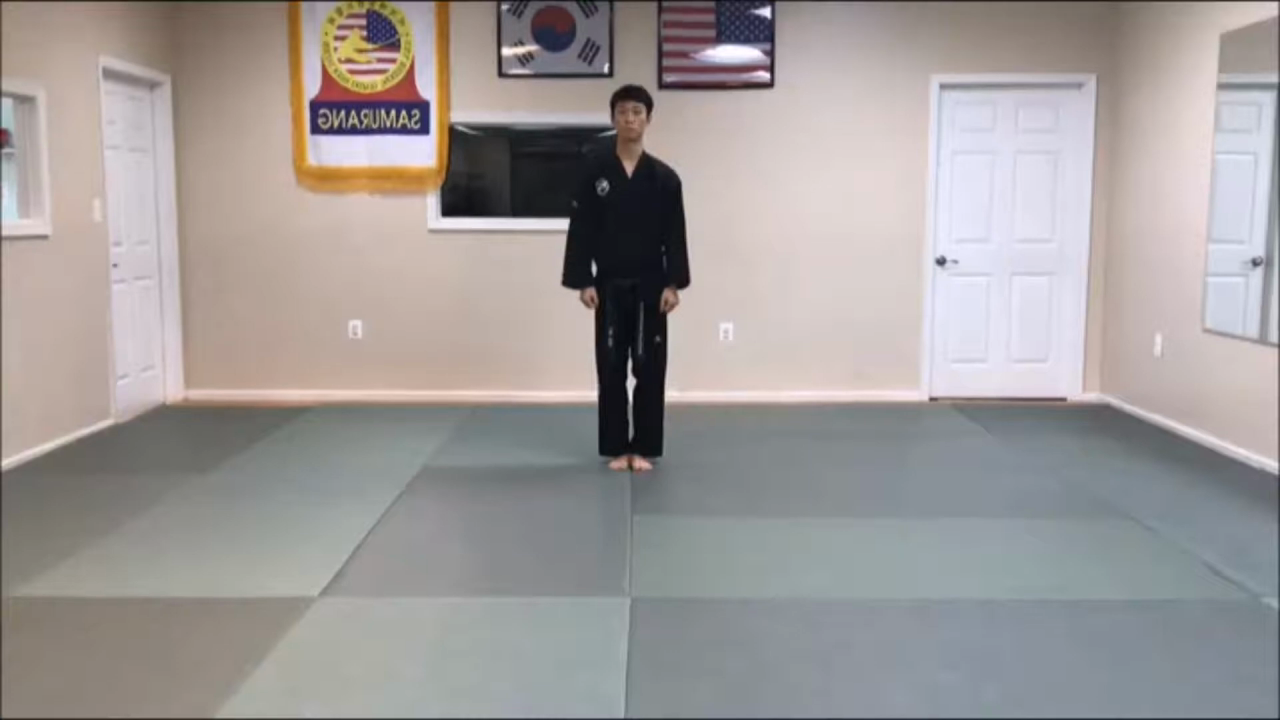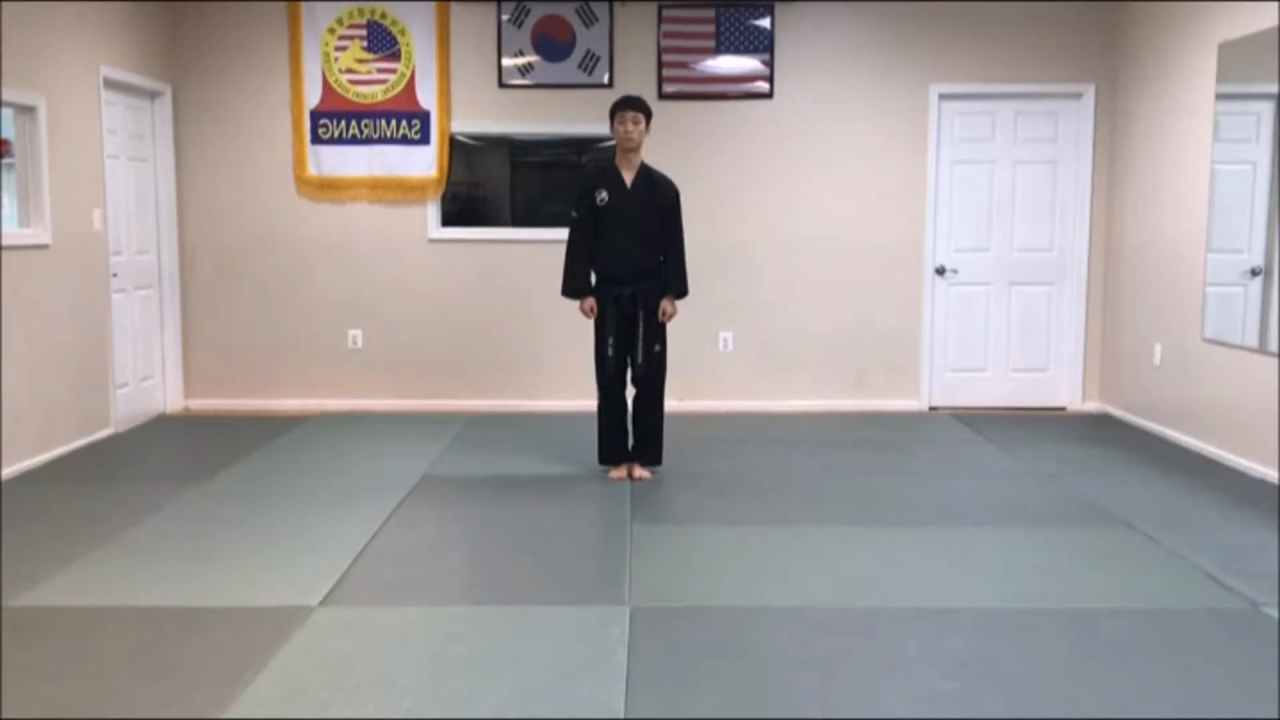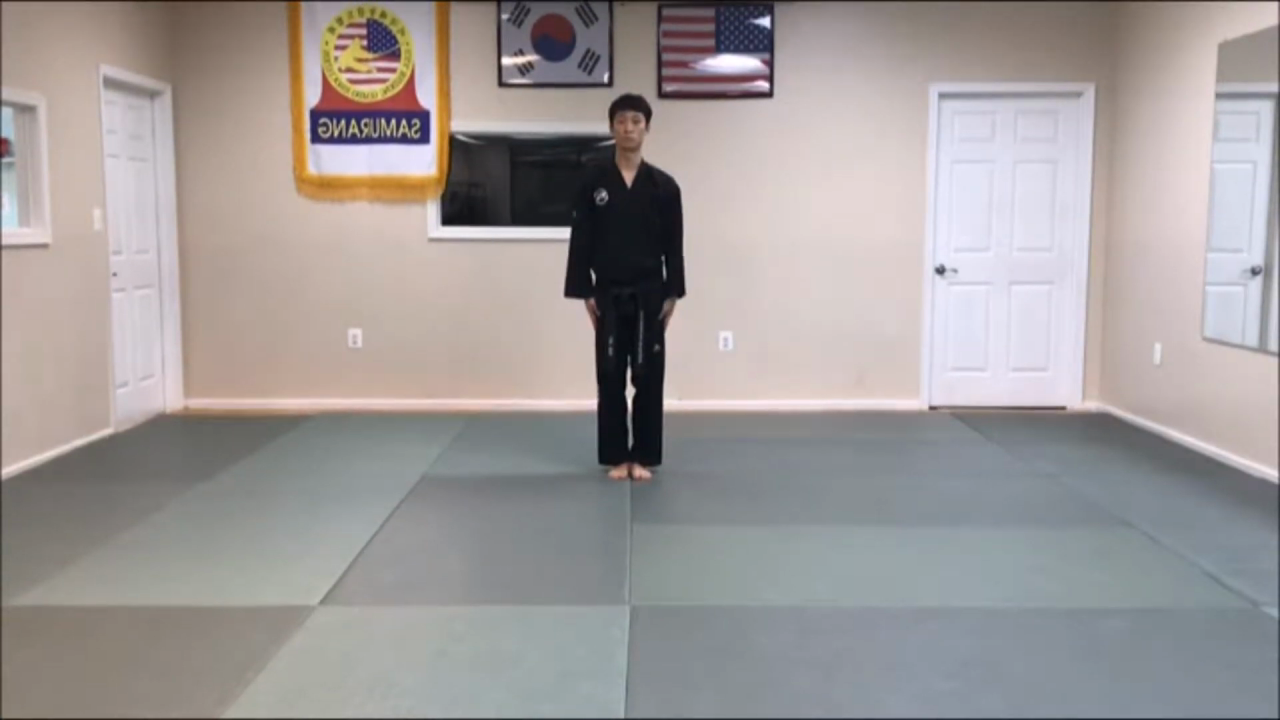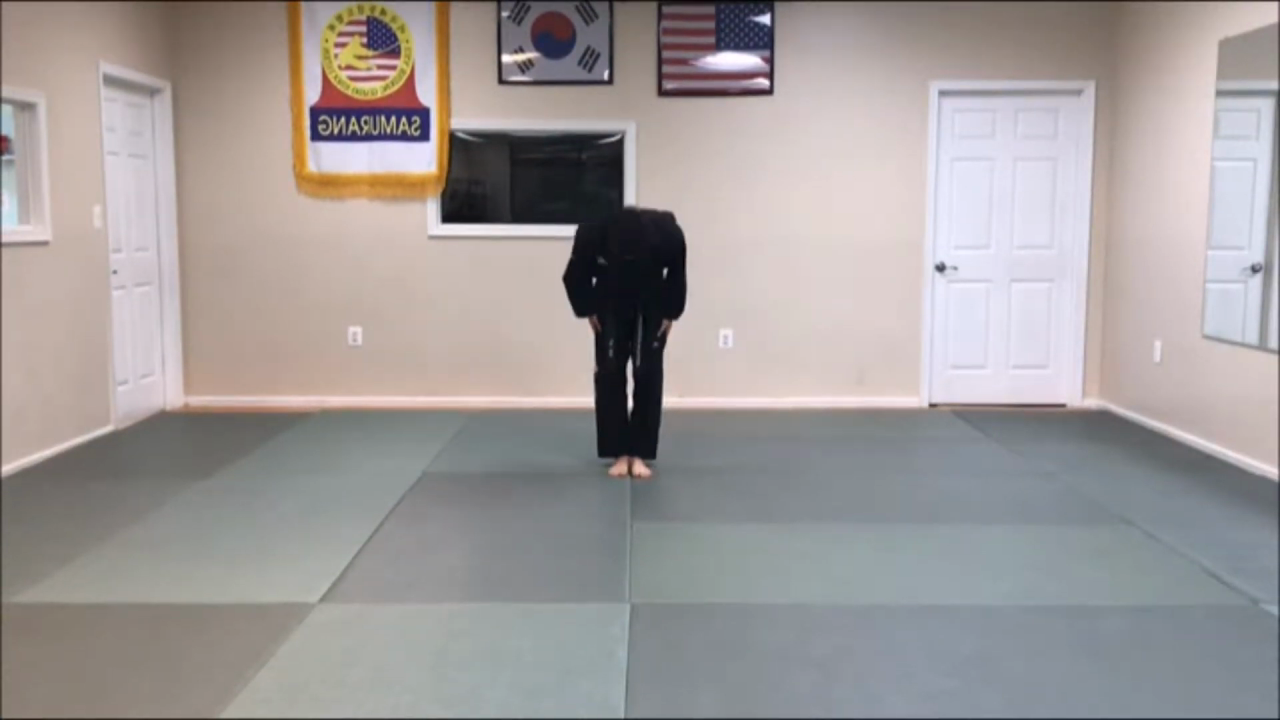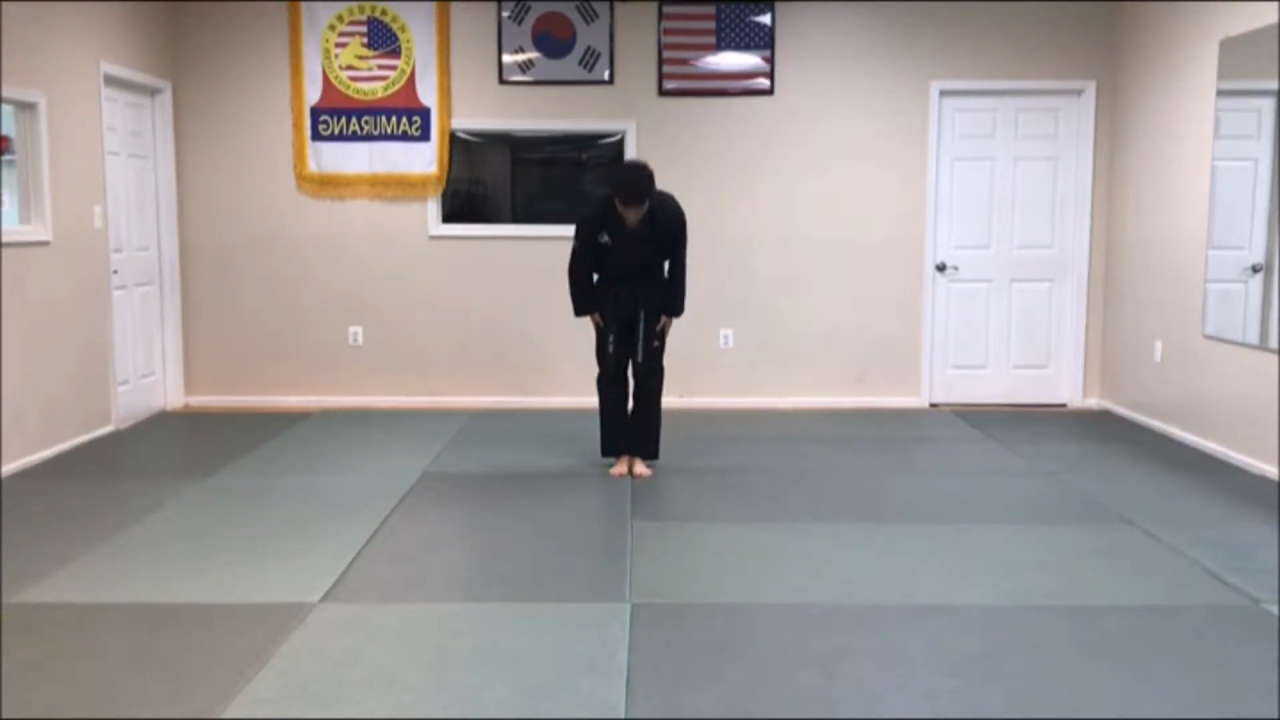
dt=1s
person 1, frame 1
left shoulder: (664, 177)
right shoulder: (595, 172)
left elbow: (674, 235)
right elbow: (581, 231)
left wrist: (673, 284)
right wrist: (584, 281)
left hip: (649, 286)
right hip: (609, 286)
left knee: (650, 368)
right knee: (611, 368)
left ankle: (644, 448)
right ankle: (617, 448)
person 1, frame 2
left shoulder: (662, 187)
right shoulder: (594, 183)
left elbow: (673, 244)
right elbow: (580, 241)
left wrist: (671, 294)
right wrist: (583, 292)
left hip: (648, 296)
right hip: (608, 295)
left knee: (649, 377)
right knee: (610, 378)
left ankle: (643, 457)
right ankle: (617, 457)
person 1, frame 3
left shoulder: (663, 186)
right shoulder: (594, 182)
left elbow: (673, 245)
right elbow: (581, 241)
left wrist: (672, 294)
right wrist: (586, 292)
left hip: (648, 295)
right hip: (609, 295)
left knee: (648, 377)
right knee: (610, 377)
left ankle: (643, 457)
right ankle: (617, 457)
person 1, frame 4
left shoulder: (669, 233)
right shoulder: (591, 235)
left elbow: (677, 276)
right elbow: (575, 277)
left wrist: (670, 313)
right wrist: (588, 310)
left hip: (651, 306)
right hip: (609, 305)
left knee: (647, 373)
right knee: (609, 372)
left ankle: (640, 453)
right ankle: (619, 452)
person 1, frame 5
left shoulder: (670, 212)
right shoulder: (595, 216)
left elbow: (677, 265)
right elbow: (580, 267)
left wrist: (671, 310)
right wrist: (588, 308)
left hip: (652, 303)
right hip: (610, 302)
left knee: (648, 375)
right knee: (611, 374)
left ankle: (640, 453)
right ankle: (620, 452)
